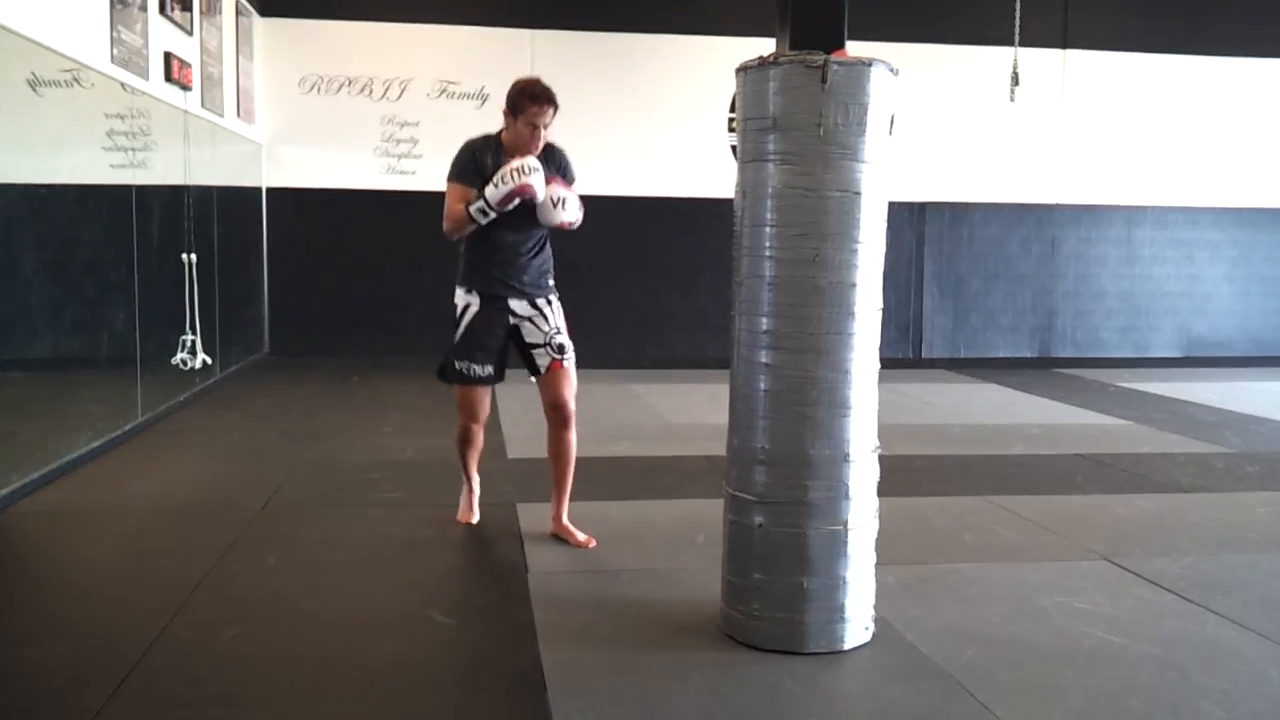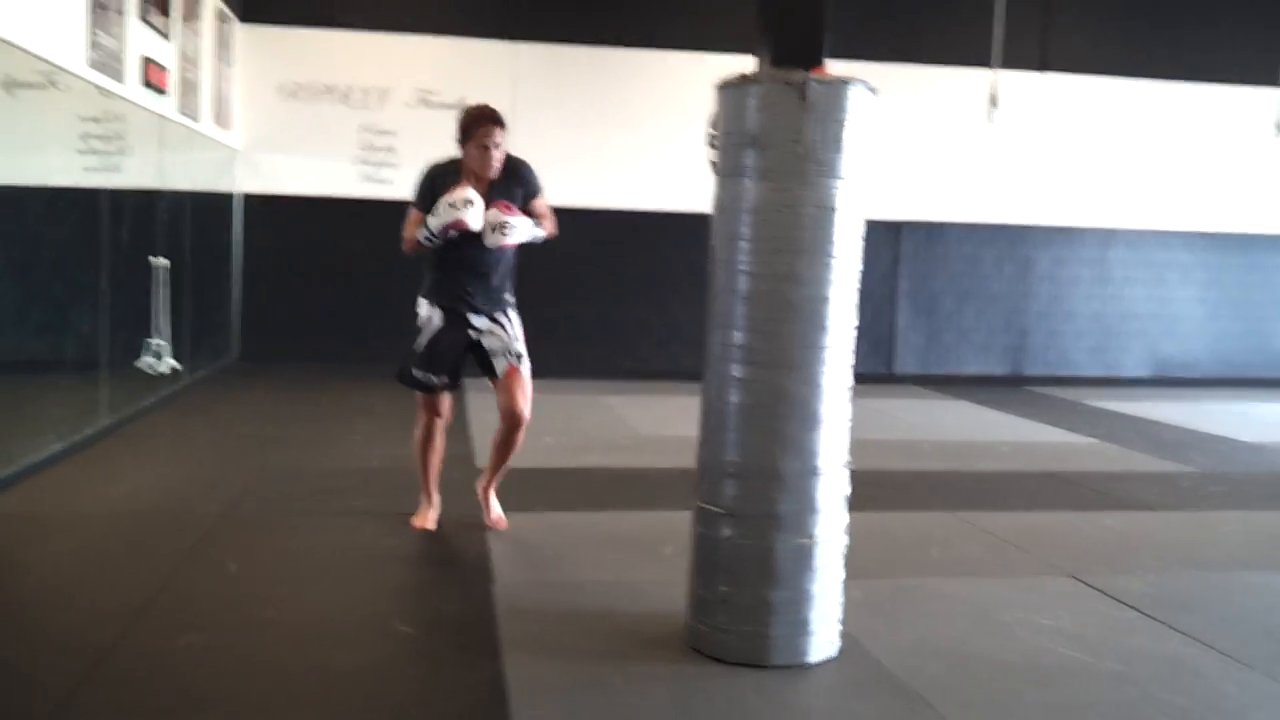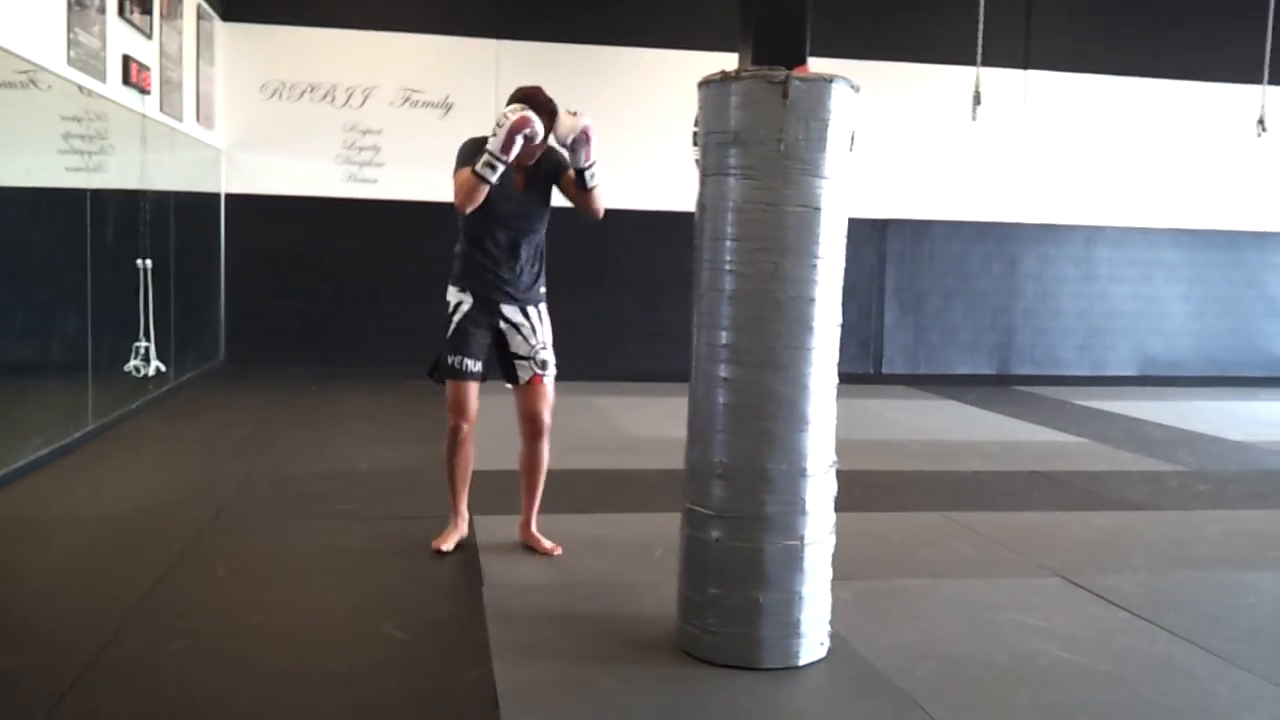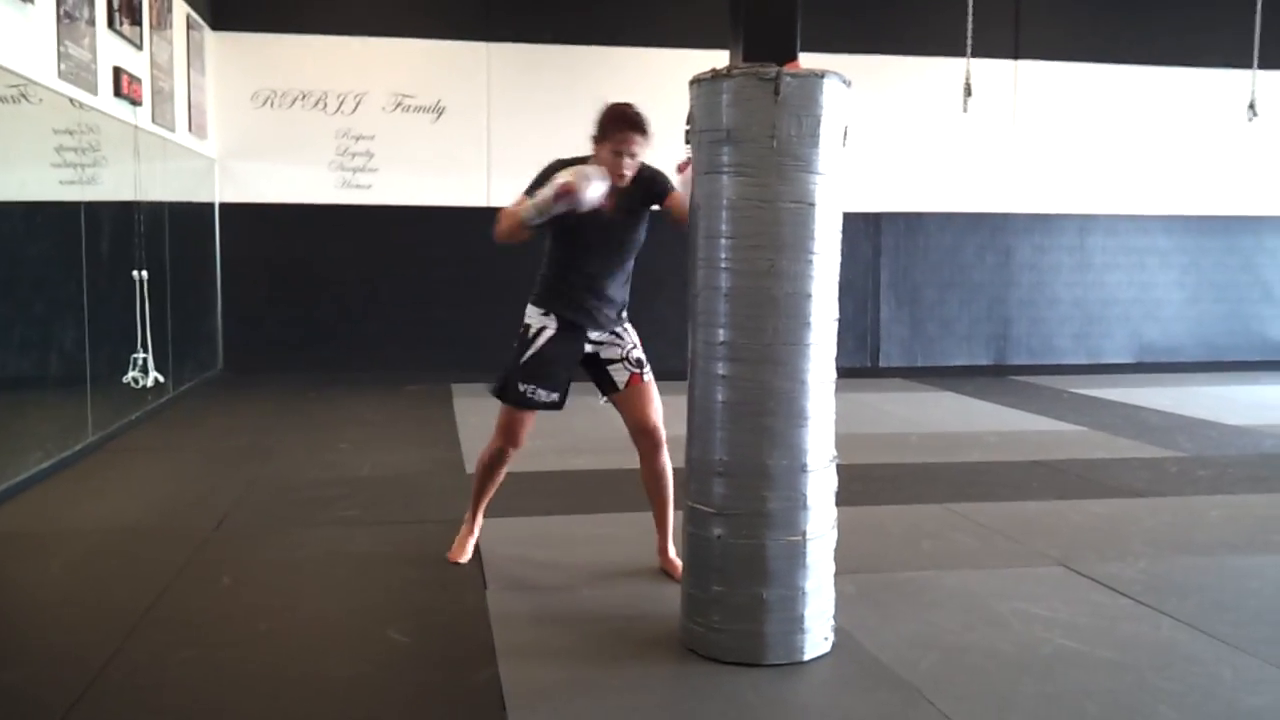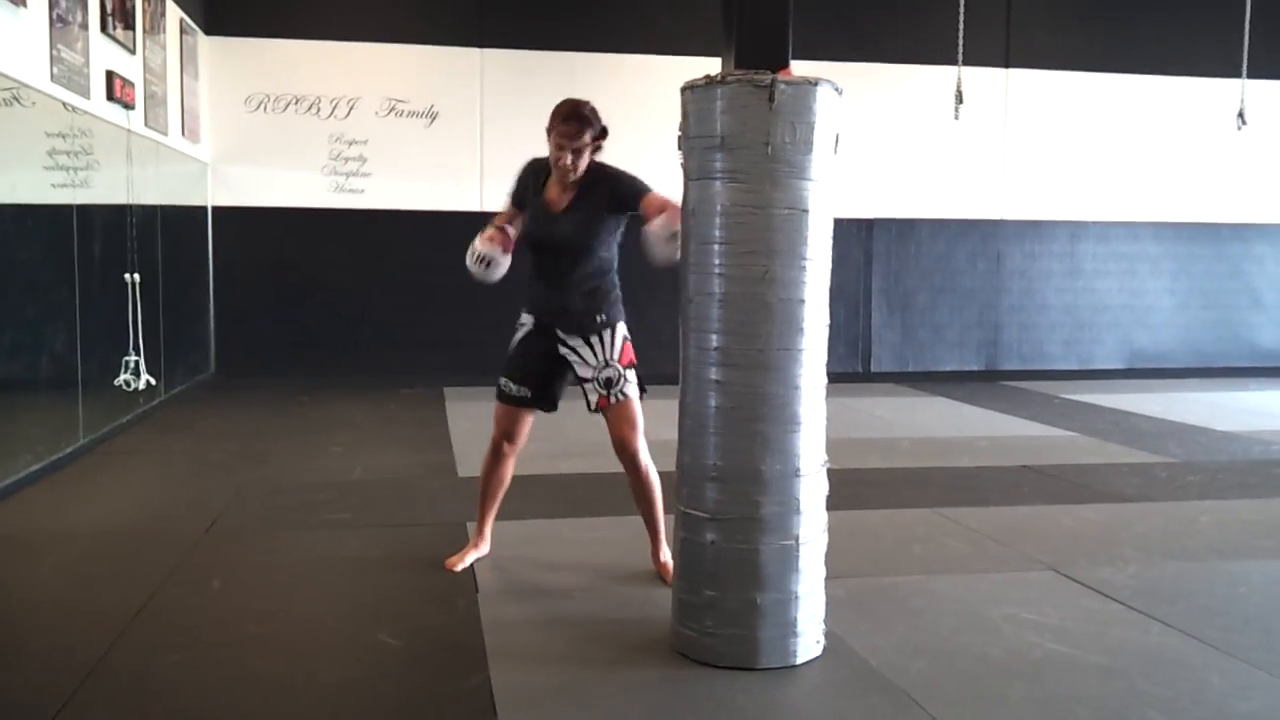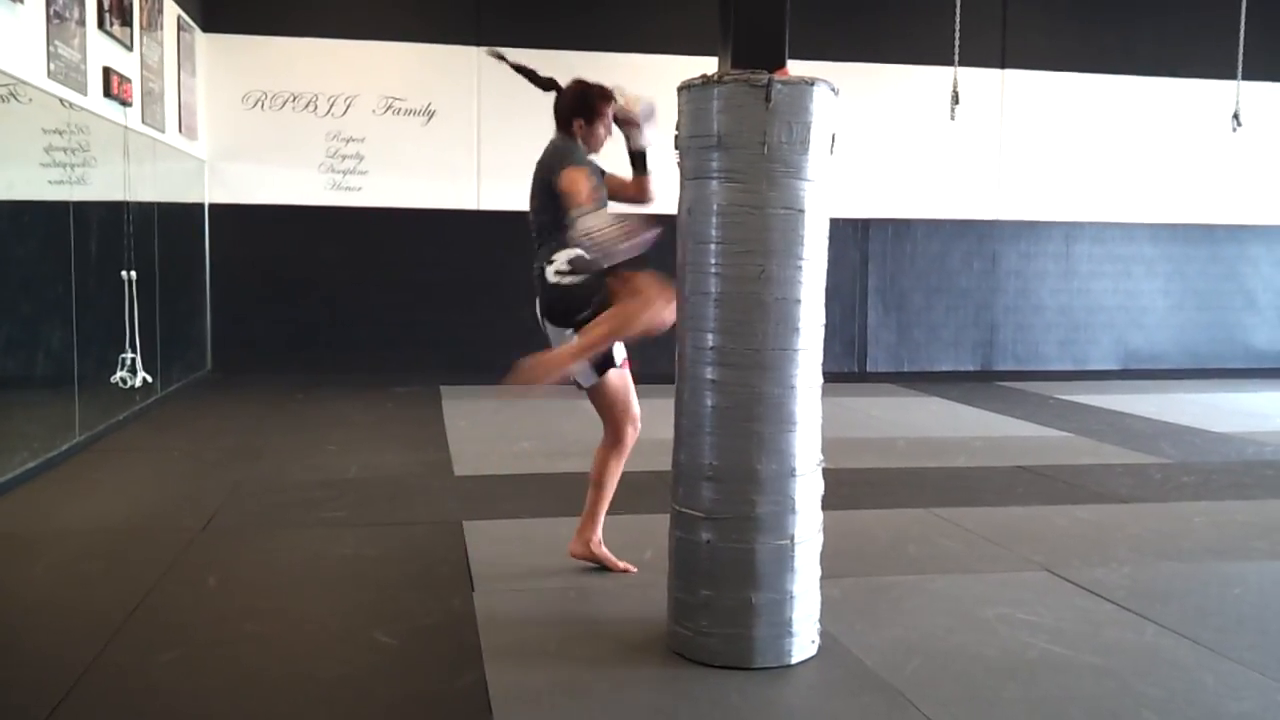
dt=0.5s
person 1, frame 1
left shoulder: (555, 159)
right shoulder: (476, 154)
left elbow: (572, 217)
right elbow: (451, 226)
left wrist: (568, 213)
right wrist: (497, 196)
left hip: (536, 294)
right hip: (481, 296)
left knee: (563, 407)
right knee: (471, 417)
left ankle: (560, 518)
right ankle: (471, 486)
person 1, frame 2
left shoulder: (519, 175)
right shoulder: (438, 178)
left elbow: (549, 225)
right elbow: (409, 243)
left wrist: (522, 231)
right wrist: (439, 226)
left hip: (496, 307)
right hip: (443, 308)
left knee: (517, 411)
right knee: (433, 414)
left ankle: (487, 486)
right ankle: (430, 499)
person 1, frame 3
left shoulder: (550, 159)
right shoulder: (476, 149)
left elbow: (594, 211)
right elbow: (464, 203)
left wrist: (584, 156)
right wrist: (501, 147)
left hip: (526, 302)
right hip: (473, 298)
left knee: (537, 420)
right knee: (461, 416)
left ankle: (529, 526)
right ankle: (458, 518)
person 1, frame 4
left shoulder: (646, 182)
right shoulder: (564, 173)
right elbow: (504, 233)
right wrist: (549, 199)
left hip: (611, 323)
right hip: (555, 320)
left knee: (652, 433)
right knee: (508, 436)
left ankle: (666, 549)
right ankle: (470, 528)
person 1, frame 5
left shoulder: (613, 184)
right shoulder: (532, 175)
left elbow: (672, 213)
right elbow: (507, 226)
left wrist: (676, 225)
right wrist: (494, 237)
left hip: (598, 328)
right hip: (540, 324)
left knee: (631, 447)
right knee: (504, 440)
left ankle: (661, 552)
right ankle: (481, 539)
person 1, frame 6
left shoulder: (586, 165)
right shoulder: (565, 152)
left elbow: (640, 194)
right elbow: (581, 194)
left wrist: (636, 144)
right wrist: (596, 222)
left hip: (587, 296)
right hip: (570, 274)
left knee: (625, 426)
right knee: (658, 308)
left ankle: (587, 539)
right ankle: (563, 360)
